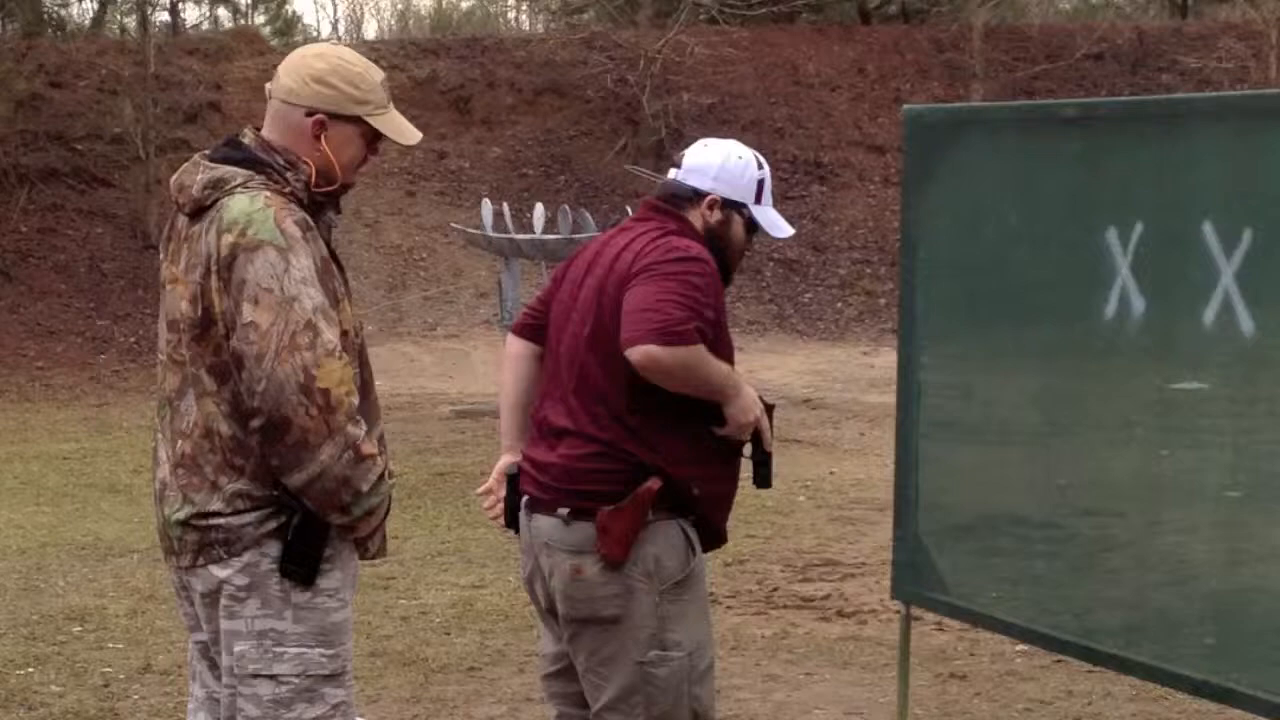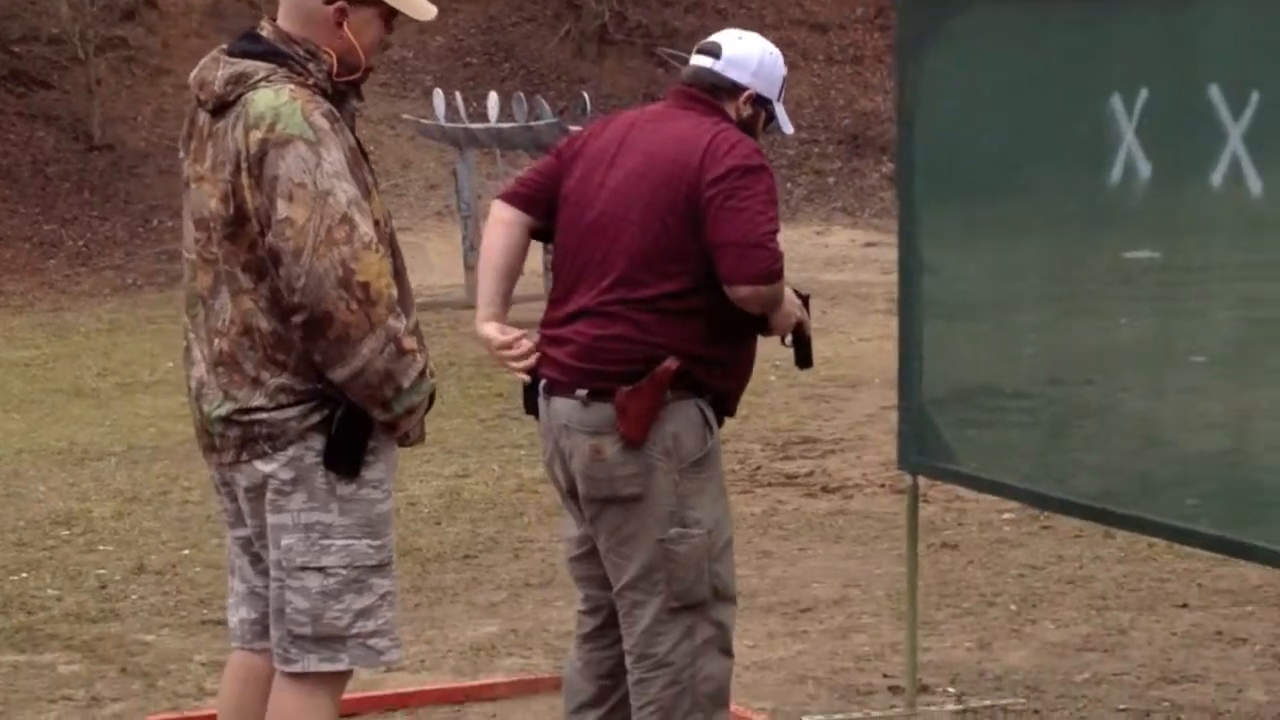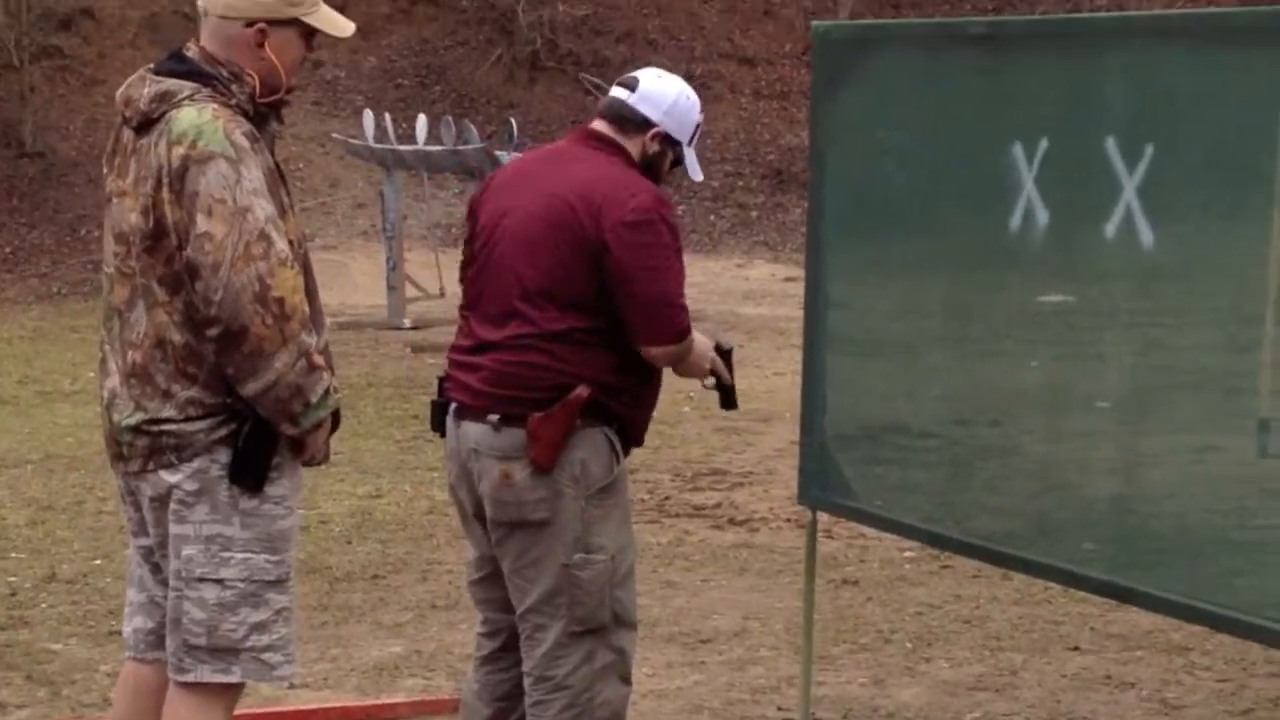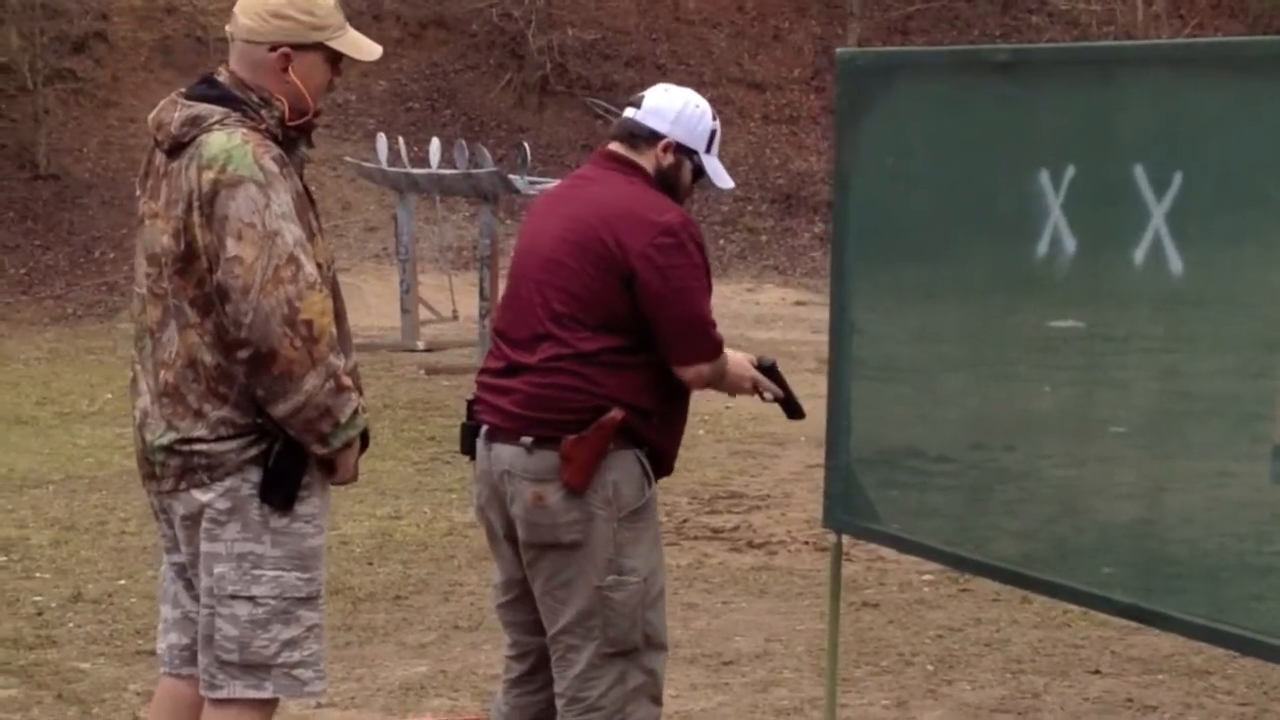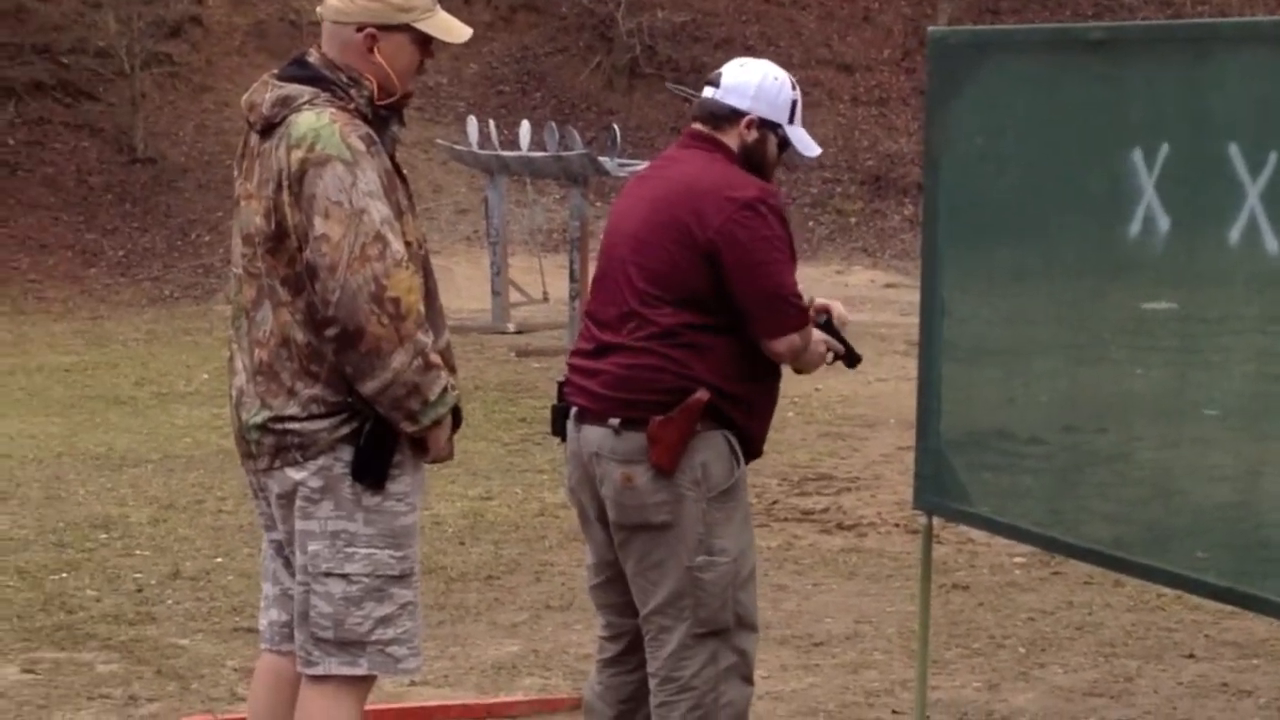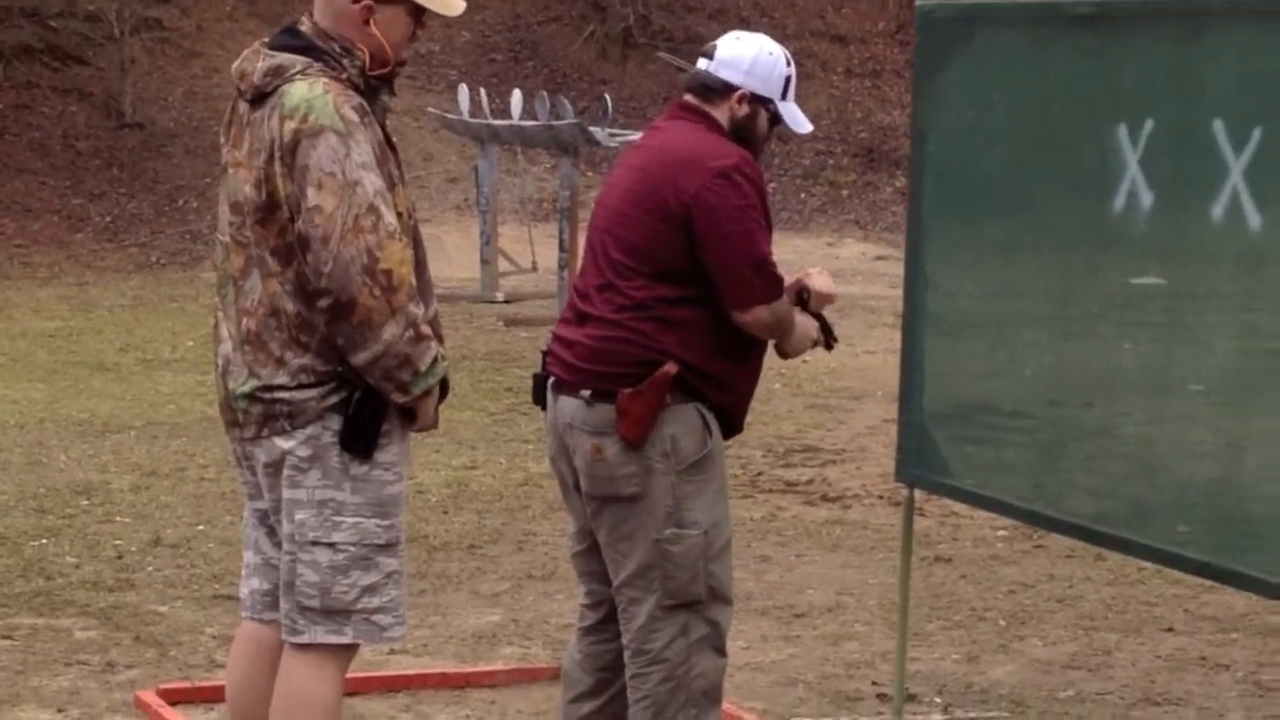
dt=0.7s
person 1, frame 1
left shoulder: (210, 207)
right shoulder: (265, 223)
right elbow: (300, 397)
right wrist: (366, 507)
left hip: (211, 520)
right hip: (270, 538)
person 1, frame 2
left shoulder: (228, 101)
right shoulder: (292, 119)
right elbow: (338, 288)
right wrist: (404, 395)
left hip: (243, 407)
right hip: (311, 425)
left knee: (263, 636)
right knee: (315, 655)
person 1, frame 3
left shoulder: (149, 121)
right shoulder: (212, 137)
right elbow: (251, 302)
right wrist: (310, 410)
left hip: (151, 422)
right hip: (217, 439)
left knee: (156, 647)
person 1, frame 4
left shoulder: (181, 144)
right shoulder: (243, 159)
right elbow: (278, 321)
right wrist: (339, 429)
left hip: (184, 441)
right hip: (249, 458)
left knee: (189, 662)
person 1, frame 5
left shoulder: (278, 125)
right shoulder: (333, 140)
right elbow: (368, 301)
right wrist: (430, 407)
left hip: (284, 420)
right hip: (344, 437)
left knee: (291, 639)
right knee: (341, 659)
person 1, frame 6
left shoulder: (266, 94)
right shoulder: (325, 110)
right elbow: (359, 272)
right wrist: (419, 376)
left hip: (267, 389)
right hip: (331, 406)
left knee: (270, 610)
right knee: (323, 629)
person 2, frame 1
left shoulder: (603, 249)
right shoulder: (677, 255)
left elbow: (525, 337)
right elbow: (653, 348)
left wrist: (514, 446)
right wrist: (732, 388)
left hip: (553, 524)
right hip: (623, 543)
person 2, frame 2
left shoulder: (601, 135)
right shoulder: (730, 155)
left elbow: (513, 207)
right elbow: (751, 282)
left wrist: (491, 315)
right wrist: (782, 306)
left hip: (569, 406)
right hip: (645, 423)
left knee: (608, 612)
right knee: (679, 619)
person 2, frame 3
left shoulder: (513, 174)
right shoulder: (631, 202)
right elbow: (662, 343)
right wrist: (694, 355)
left hip: (473, 427)
left knee: (506, 633)
right knee: (577, 642)
person 2, frame 4
left shoulder: (556, 200)
right shoulder: (656, 221)
right elbow: (695, 365)
left wrist: (715, 365)
right wrist: (731, 370)
left hip: (503, 449)
left knee: (532, 654)
right knee: (609, 665)
person 2, frame 5
left shoulder: (651, 182)
right shoulder: (739, 198)
right elbow: (783, 339)
left wrist: (798, 313)
right wrist: (812, 343)
left hip: (596, 431)
left knee: (628, 636)
right knee: (701, 646)
person 2, frame 6
left shoulder: (653, 149)
right shoulder: (720, 166)
right elbow: (753, 308)
left wrist: (789, 291)
right wrist: (794, 325)
left hip: (582, 405)
right hip: (646, 422)
left knee: (610, 608)
right knee: (676, 617)
